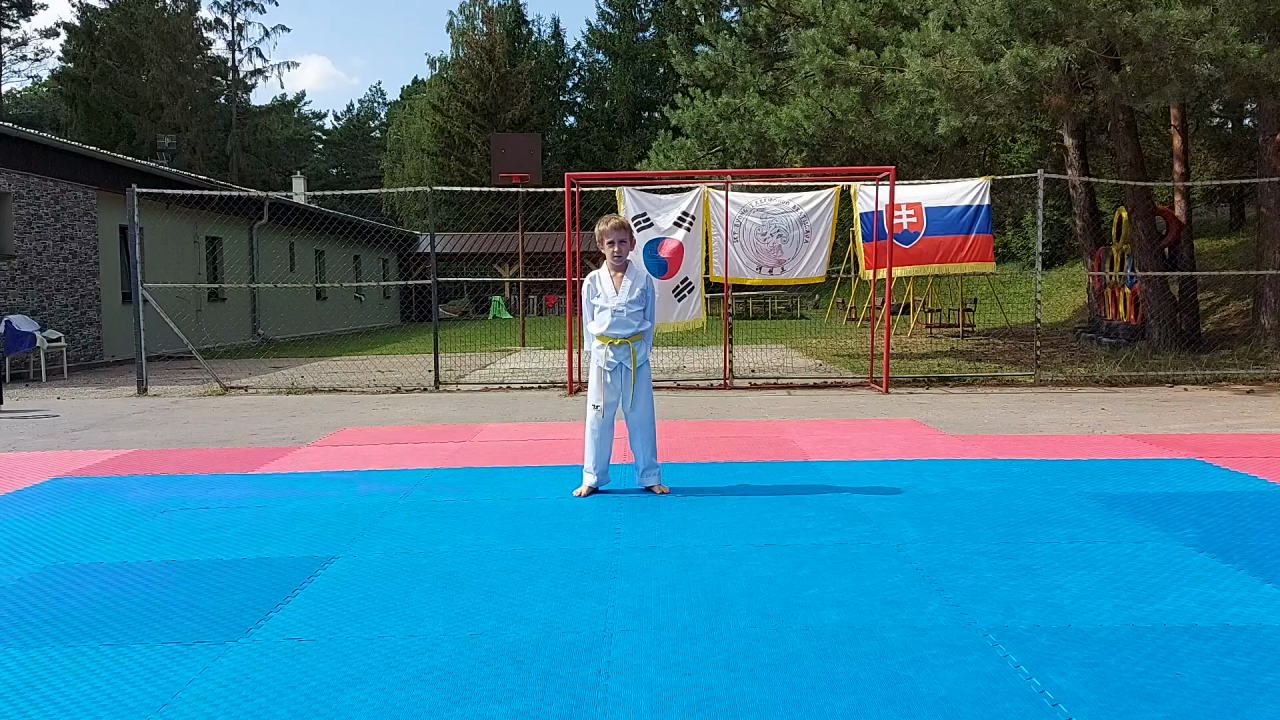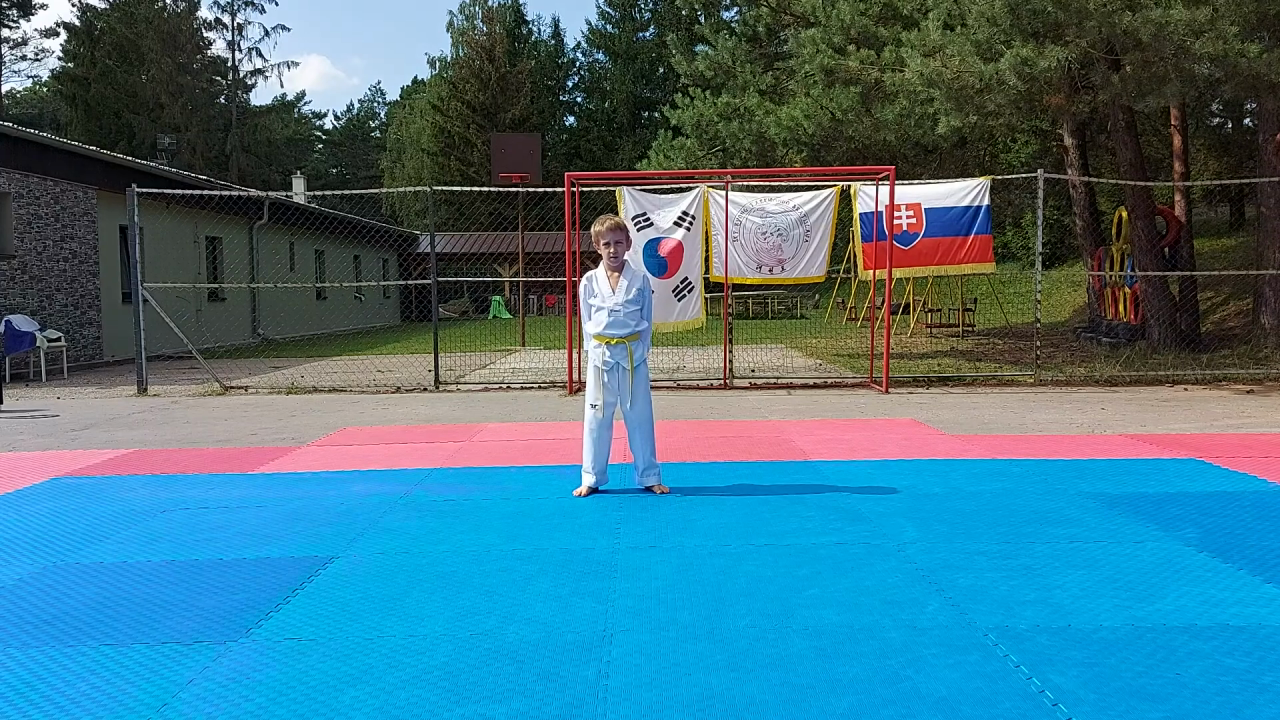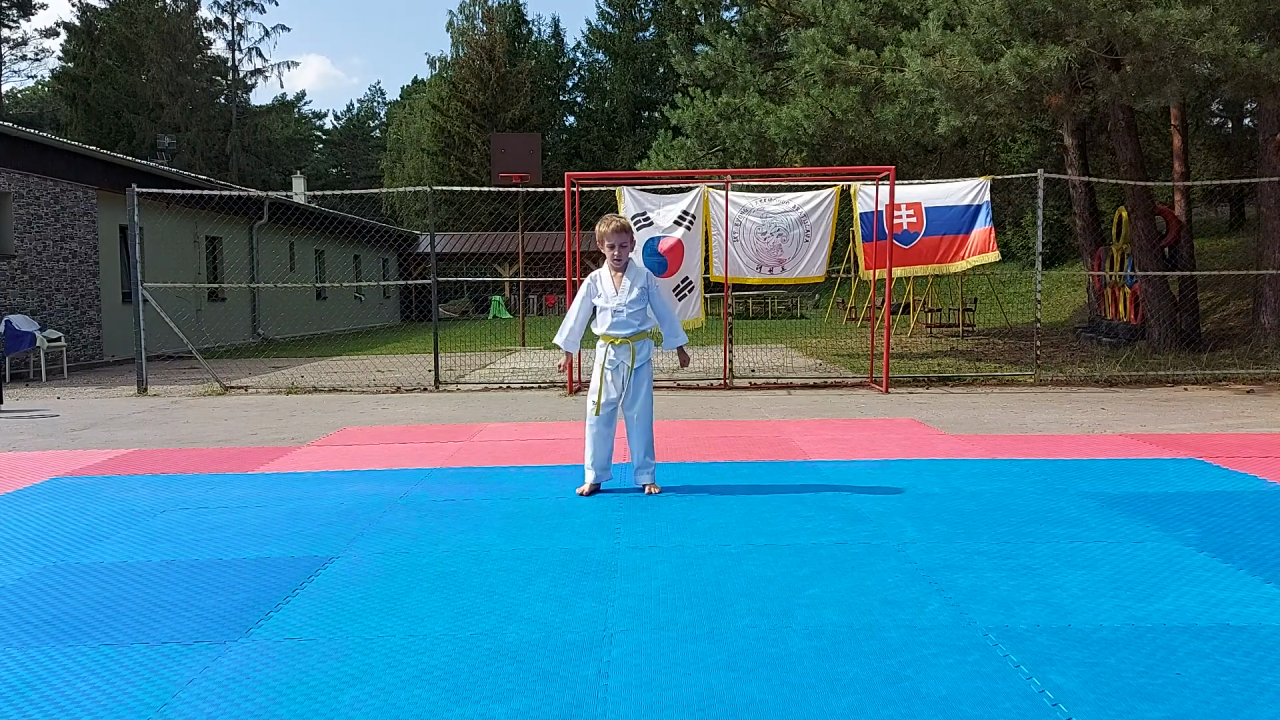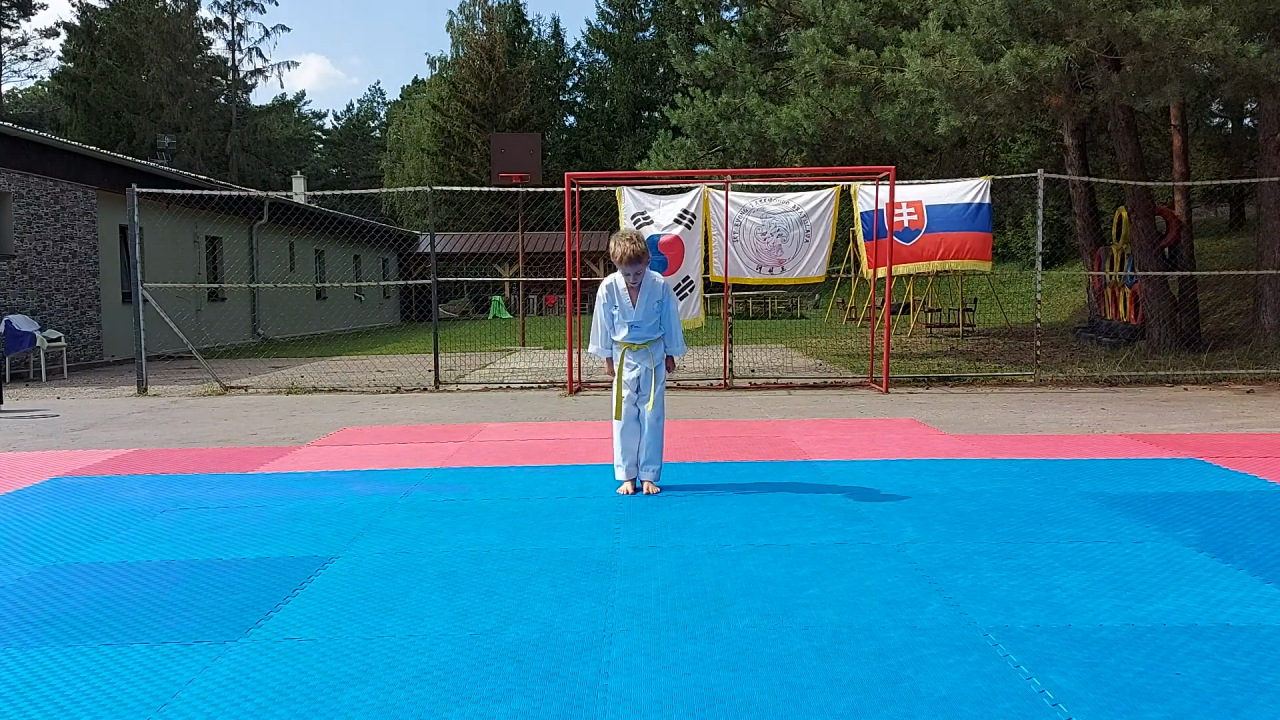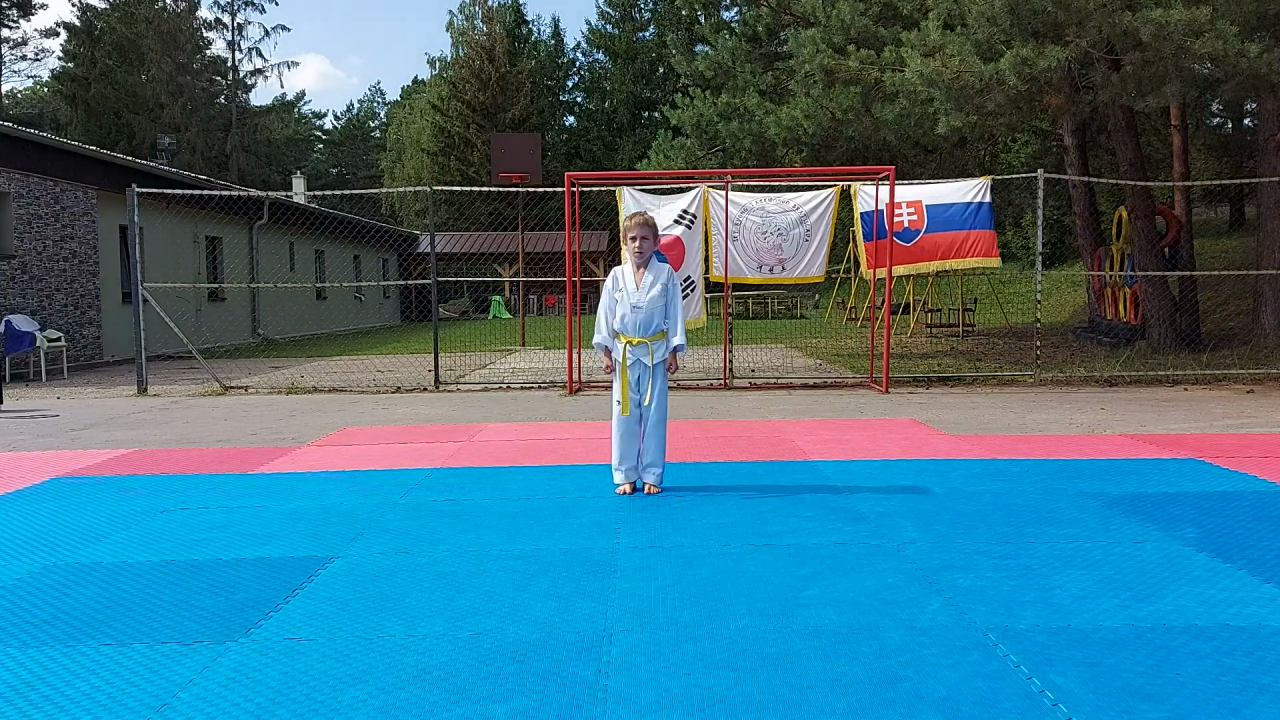
dt=1s
person 1, frame 1
left shoulder: (643, 280)
right shoulder: (592, 282)
left elbow: (649, 320)
right elbow: (588, 322)
left wrist: (640, 349)
right wrist: (600, 349)
left hip: (635, 356)
right hip: (603, 356)
left knee: (641, 417)
right knee: (598, 418)
left ankle: (650, 477)
right ankle: (593, 478)
person 1, frame 2
left shoulder: (640, 280)
right shoulder: (589, 282)
left elbow: (646, 320)
right elbow: (586, 322)
left wrist: (638, 349)
right wrist: (599, 348)
left hip: (632, 355)
right hip: (600, 356)
left knee: (640, 417)
right knee: (597, 418)
left ankle: (649, 477)
right ankle: (592, 478)
person 1, frame 3
left shoulder: (645, 278)
right shoulder: (594, 281)
left elbow: (665, 312)
right elbow: (577, 316)
left wrist: (679, 348)
right wrist: (567, 353)
left hip: (638, 353)
right hip: (607, 353)
left knee: (640, 415)
right knee: (599, 415)
left ankle: (645, 475)
right ankle: (595, 477)
person 1, frame 4
left shoulder: (660, 286)
right shoulder: (608, 289)
left elbow: (671, 326)
right elbow: (602, 328)
left wrist: (670, 357)
right wrist: (608, 361)
left hip: (653, 359)
right hip: (623, 360)
left knee: (652, 417)
right knee: (625, 417)
left ankle: (648, 475)
right ankle: (627, 475)
person 1, frame 5
left shoulder: (666, 274)
right shoulder: (616, 276)
left elbow: (674, 315)
right elbow: (606, 314)
left wrist: (673, 352)
right wrist: (606, 352)
left hip: (655, 353)
right hip: (624, 354)
left knee: (654, 416)
right knee: (625, 416)
left ankle: (651, 477)
right ankle: (626, 477)
